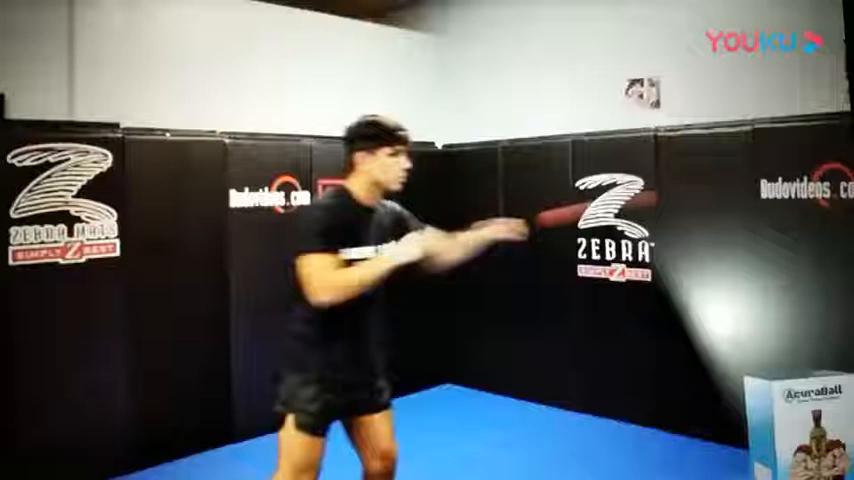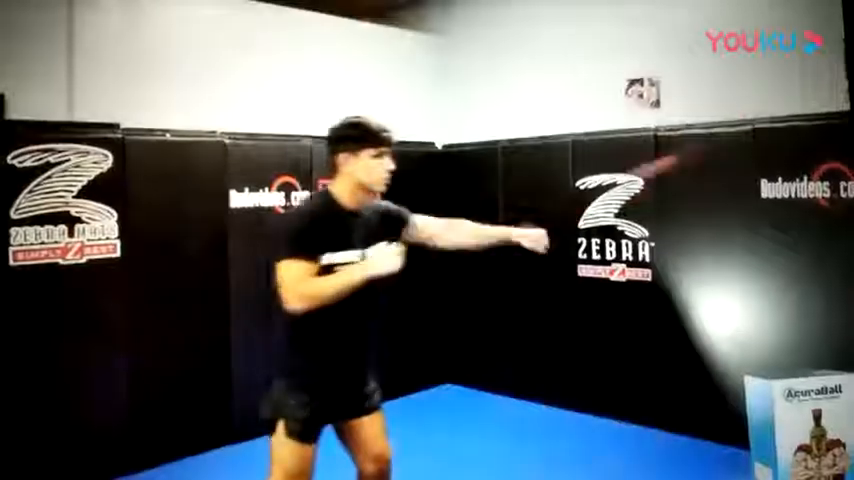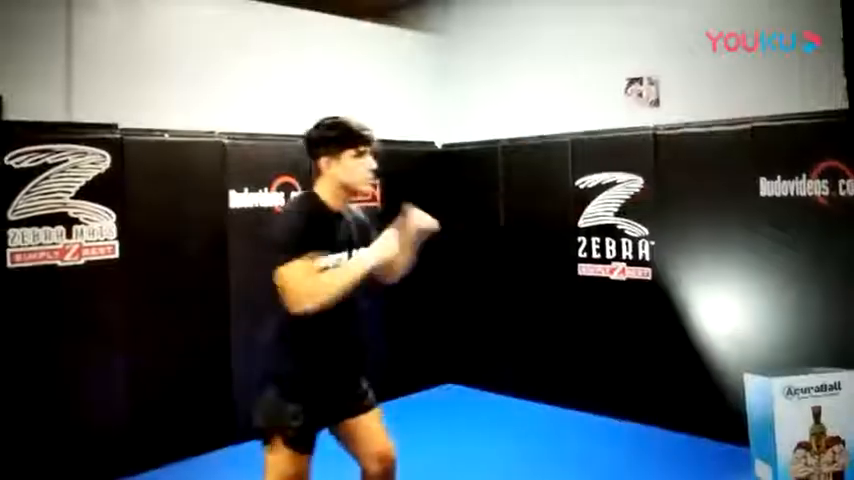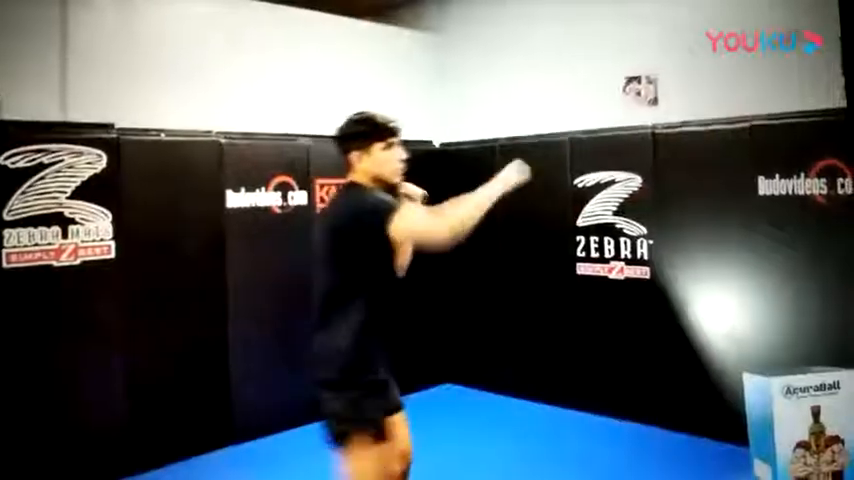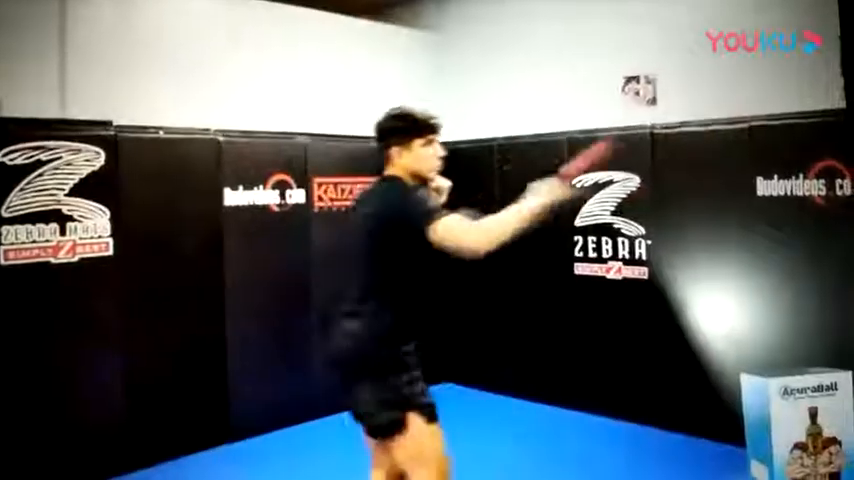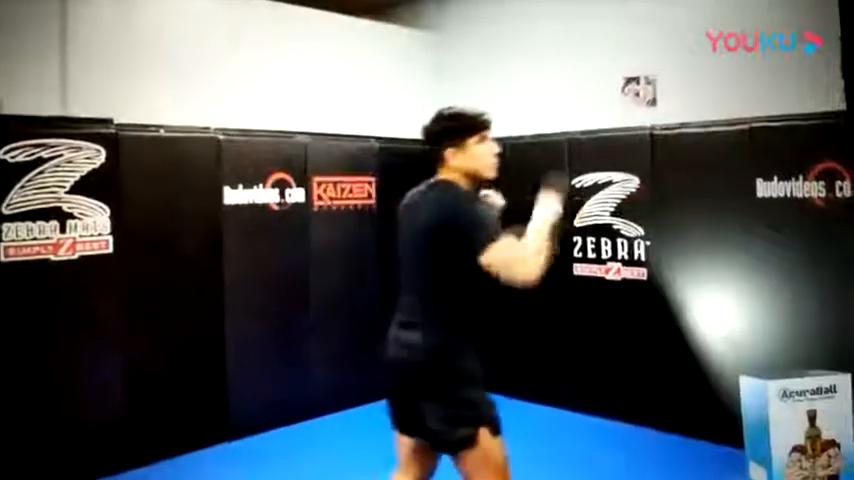
dt=0.3s
person 1, frame 1
left shoulder: (391, 216)
right shoulder: (324, 214)
left elbow: (441, 253)
right elbow: (323, 290)
left wrist: (485, 233)
right wrist: (394, 257)
left hip: (363, 360)
right hip: (315, 363)
person 1, frame 2
left shoulder: (381, 216)
right shoulder: (304, 220)
left elbow: (445, 232)
right elbow: (296, 297)
left wrist: (510, 233)
right wrist: (367, 268)
left hip: (355, 368)
right hip: (304, 372)
person 1, frame 3
left shoulder: (355, 220)
right shoulder: (286, 225)
left elbow: (388, 275)
right elbow: (304, 297)
left wrist: (410, 236)
right wrist: (372, 255)
left hip: (345, 372)
right hip: (299, 376)
person 1, frame 4
left shoulder: (363, 208)
right shoulder: (362, 206)
left elbow: (394, 266)
right elbow: (439, 230)
left wrist: (408, 210)
right wrist: (501, 183)
left hip: (366, 360)
right hip: (346, 364)
person 1, frame 5
left shoulder: (373, 197)
right shoulder: (405, 200)
right elbow: (475, 240)
left wrist: (430, 207)
right wrist: (536, 200)
left hip: (362, 344)
right hip: (382, 353)
person 1, frame 6
left shoulder: (417, 201)
right shoulder: (462, 208)
right elbow: (524, 270)
right wrist: (545, 213)
left hip: (406, 353)
right hip: (444, 364)
